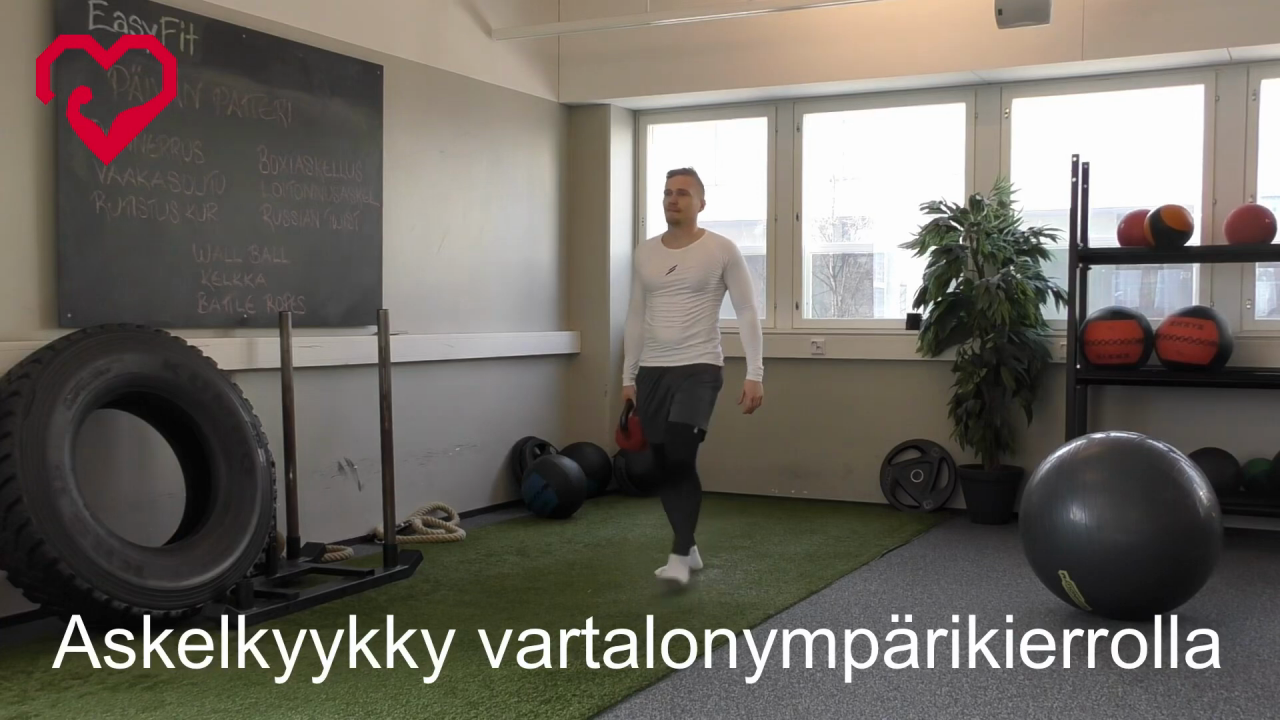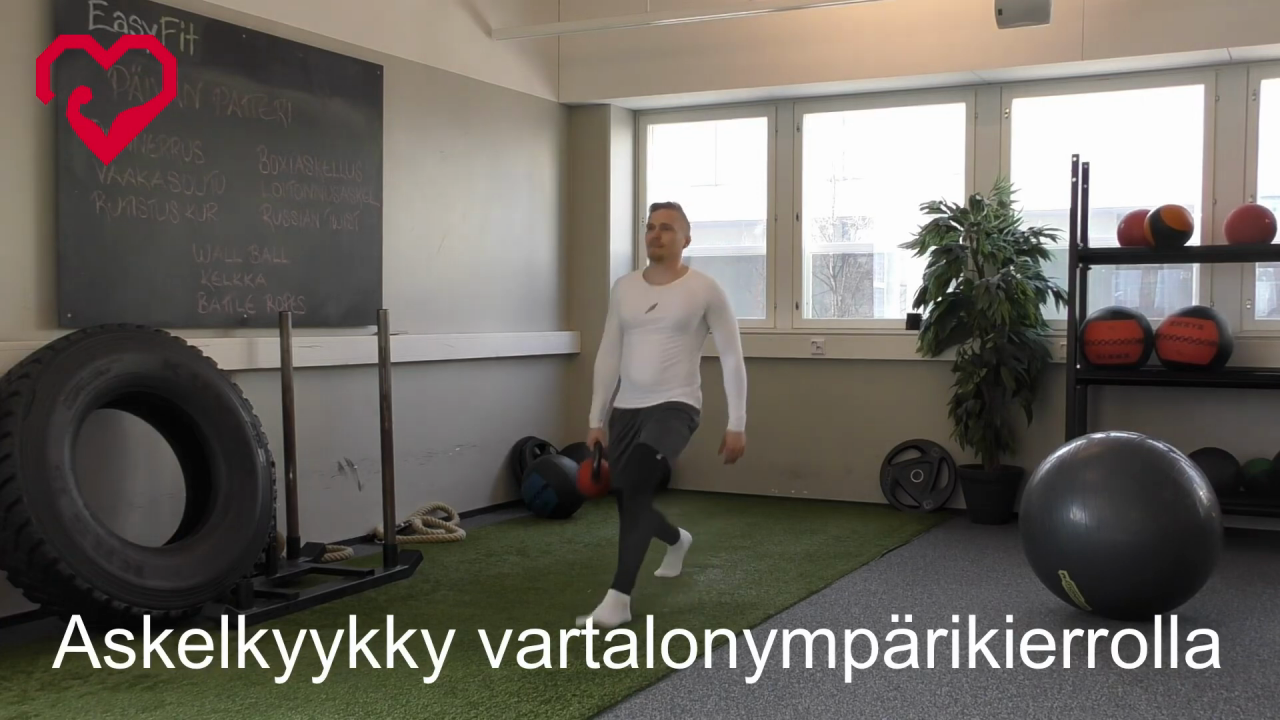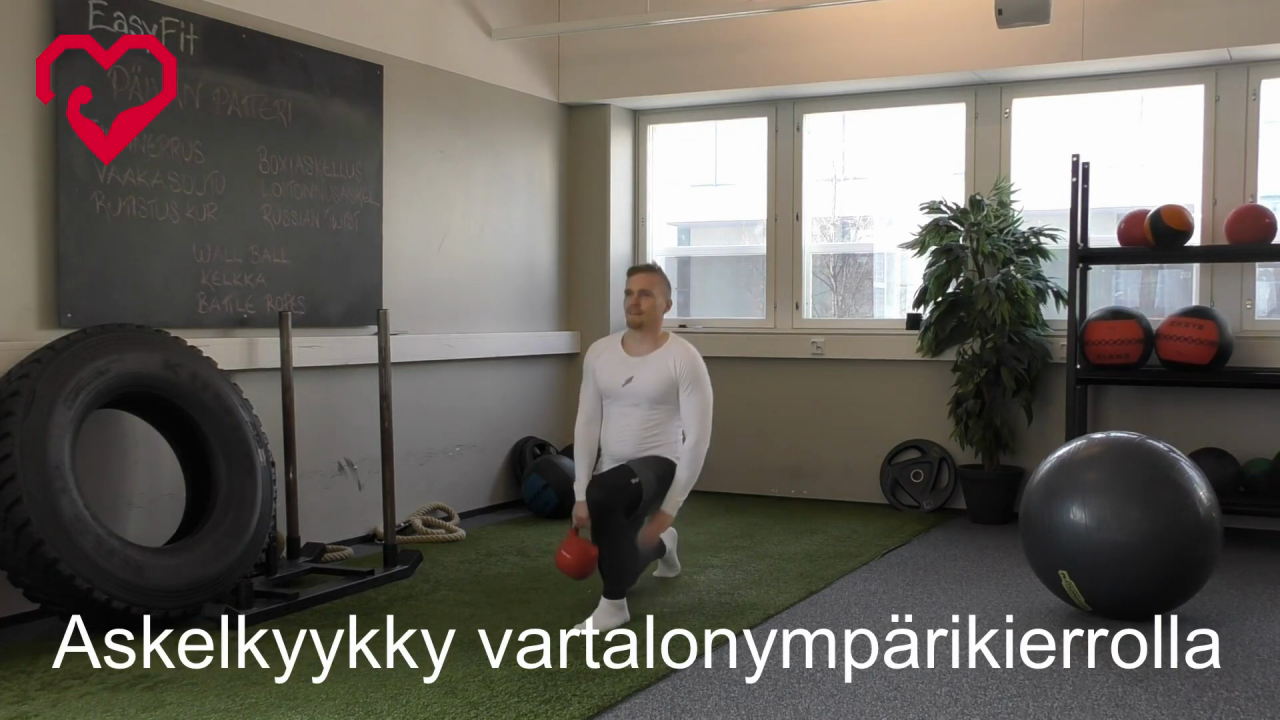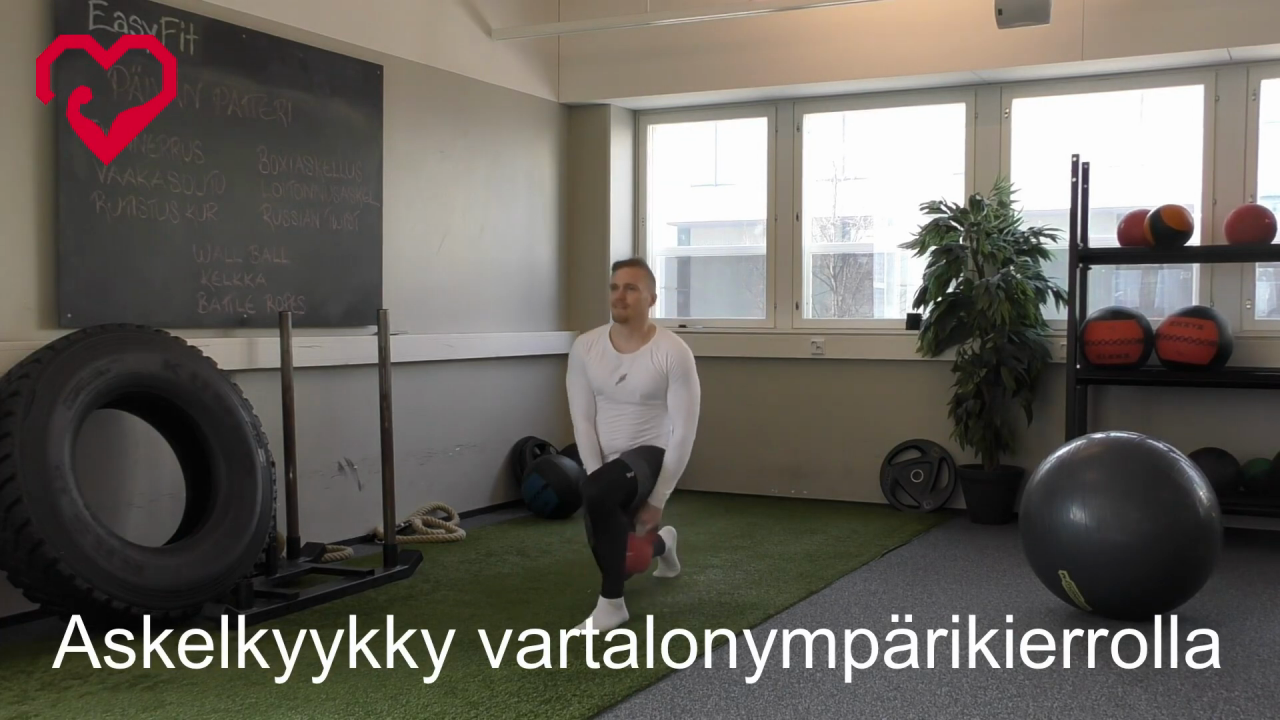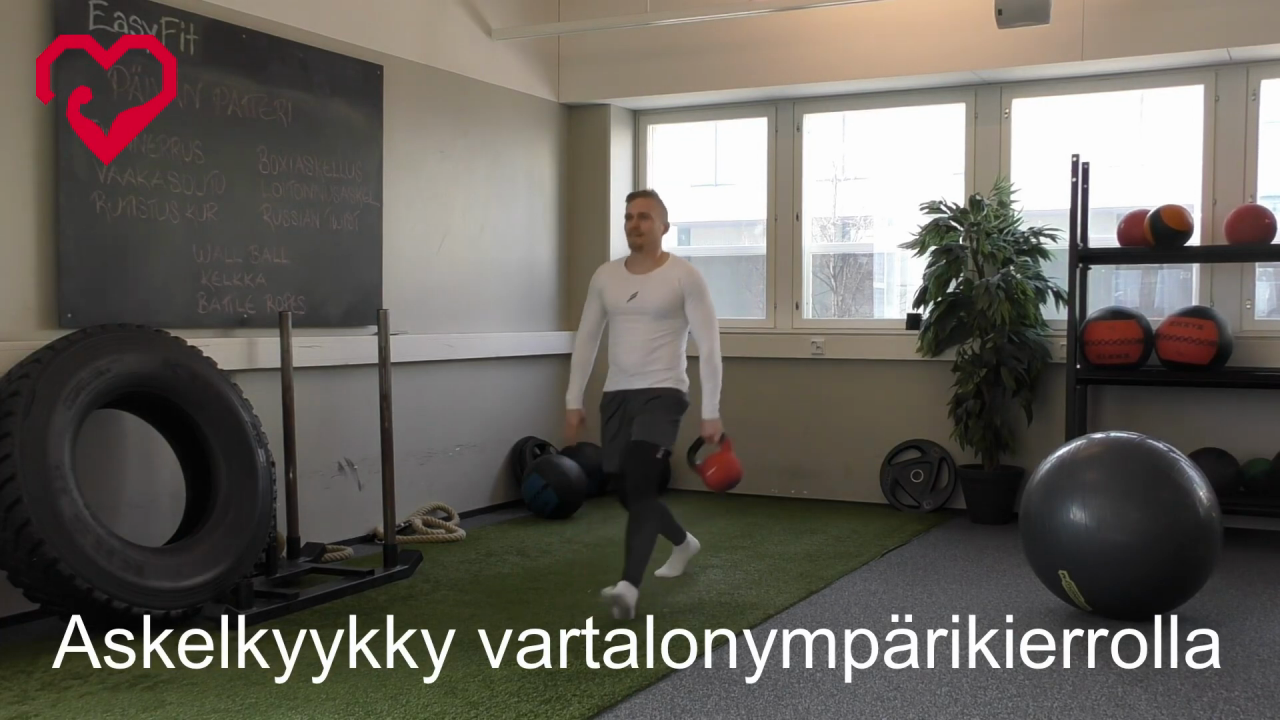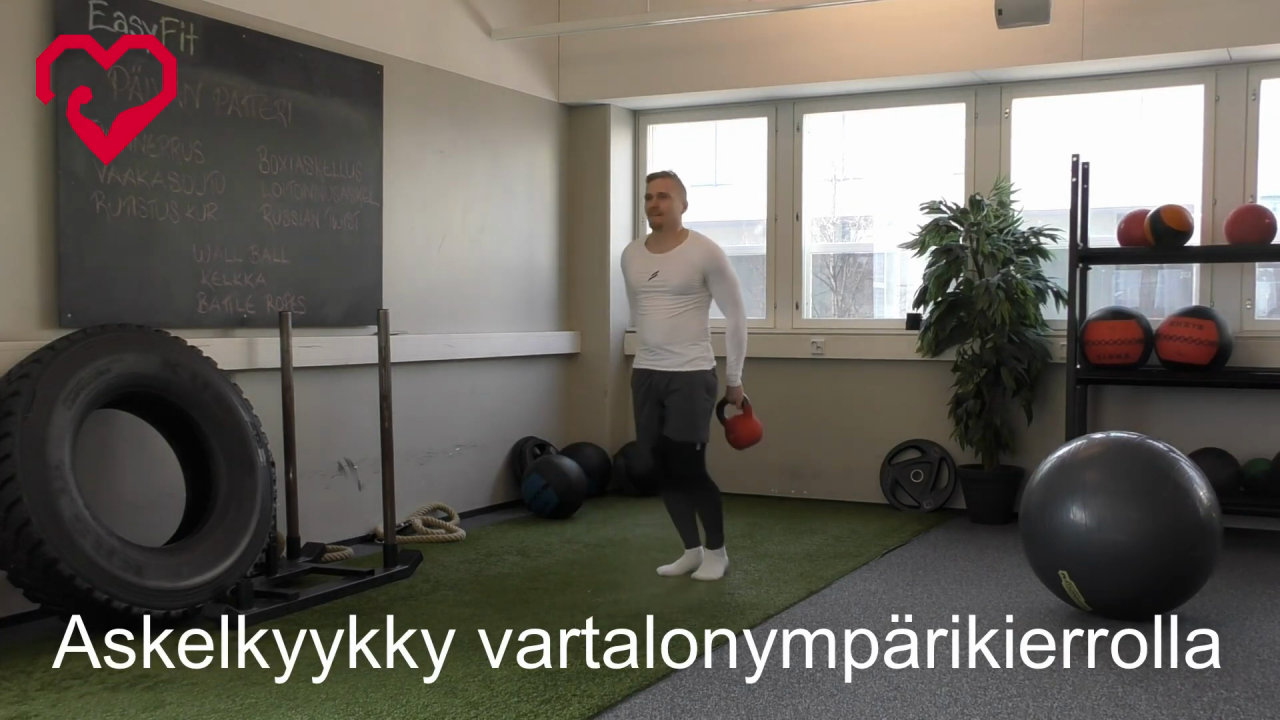
dt=0.4s
person 1, frame 1
left shoulder: (721, 250)
right shoulder: (645, 253)
left elbow: (748, 314)
right elbow: (636, 318)
left wrist: (754, 374)
right wrist: (628, 377)
left hip: (698, 369)
right hip: (653, 372)
left knee: (680, 460)
right knee: (664, 468)
left ankle: (680, 554)
right ankle: (688, 550)
person 1, frame 2
left shoulder: (704, 289)
right shoulder: (624, 287)
left elbow: (732, 358)
right elbow: (609, 354)
left wrist: (736, 424)
right wrist: (597, 418)
left hip: (674, 406)
right hip: (627, 410)
left knee: (635, 484)
right knee: (632, 502)
left ankle: (618, 599)
right ankle: (677, 541)
person 1, frame 3
left shoulder: (684, 359)
right shoulder: (599, 353)
left elbow: (697, 436)
right elbow: (587, 424)
left wrist: (668, 509)
right wrist: (580, 494)
left hip: (657, 464)
right hip: (610, 469)
left knee: (604, 496)
left ankle: (613, 605)
right ankle: (662, 547)
person 1, frame 4
left shoulder: (673, 353)
right shoulder: (584, 348)
left elbow: (683, 432)
right elbow: (582, 421)
left wrist: (656, 501)
right wrist: (598, 479)
left hip: (648, 457)
right hip: (602, 464)
left knee: (597, 492)
left ankle: (611, 605)
right ankle: (661, 542)
person 1, frame 5
left shoulder: (684, 276)
right shoulder: (605, 276)
left elbow: (708, 346)
right elbow: (586, 340)
left wrist: (711, 412)
right wrist: (574, 402)
left hip: (663, 393)
right hip: (616, 394)
left knee: (638, 484)
right knee: (631, 493)
left ankle: (628, 588)
right ankle: (683, 543)
person 1, frame 6
left shoulder: (705, 252)
right shoulder: (631, 255)
left elbow: (736, 317)
left wrist: (734, 379)
left hip: (692, 374)
right hip: (646, 374)
left knee: (689, 467)
right knee: (665, 470)
left ankle: (716, 549)
right ankle: (693, 550)
